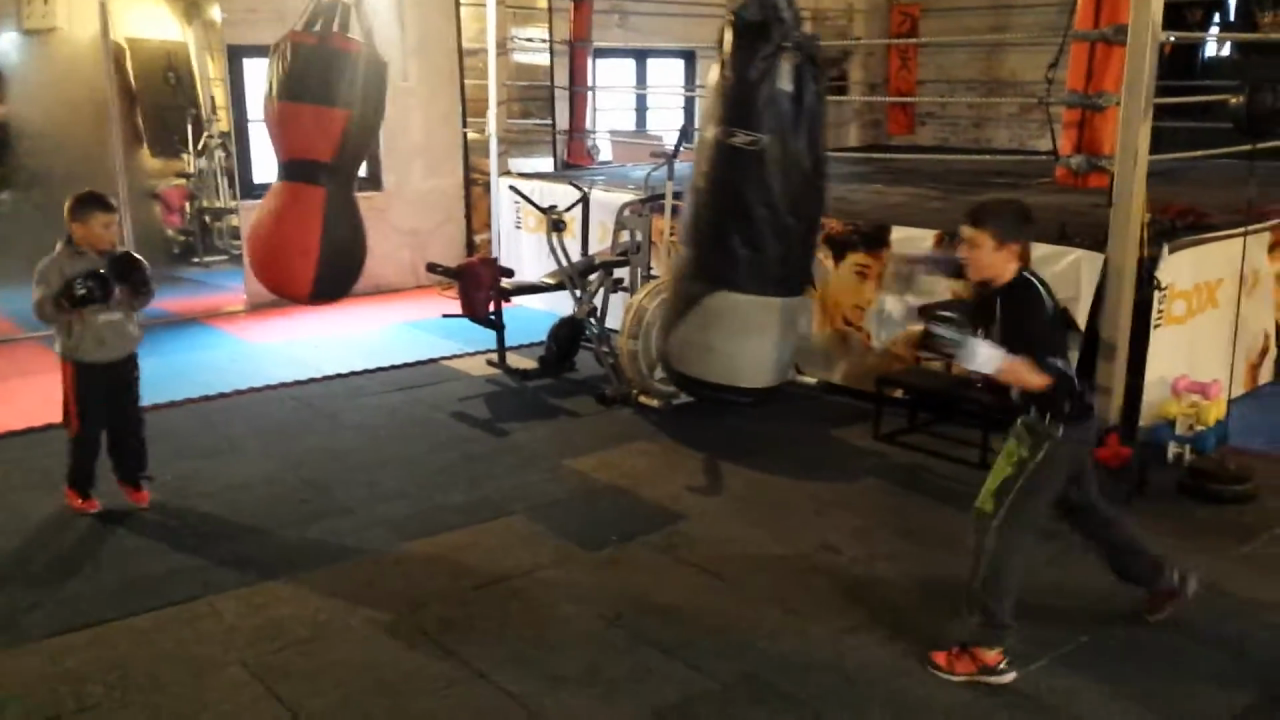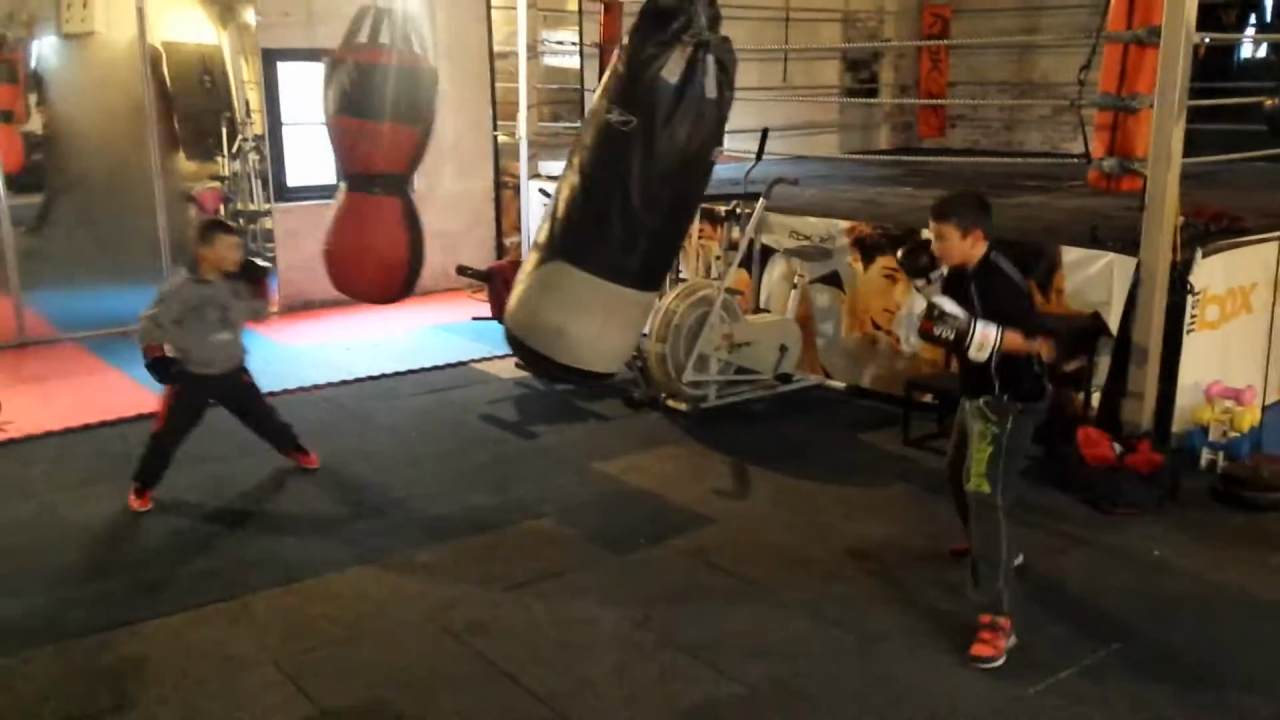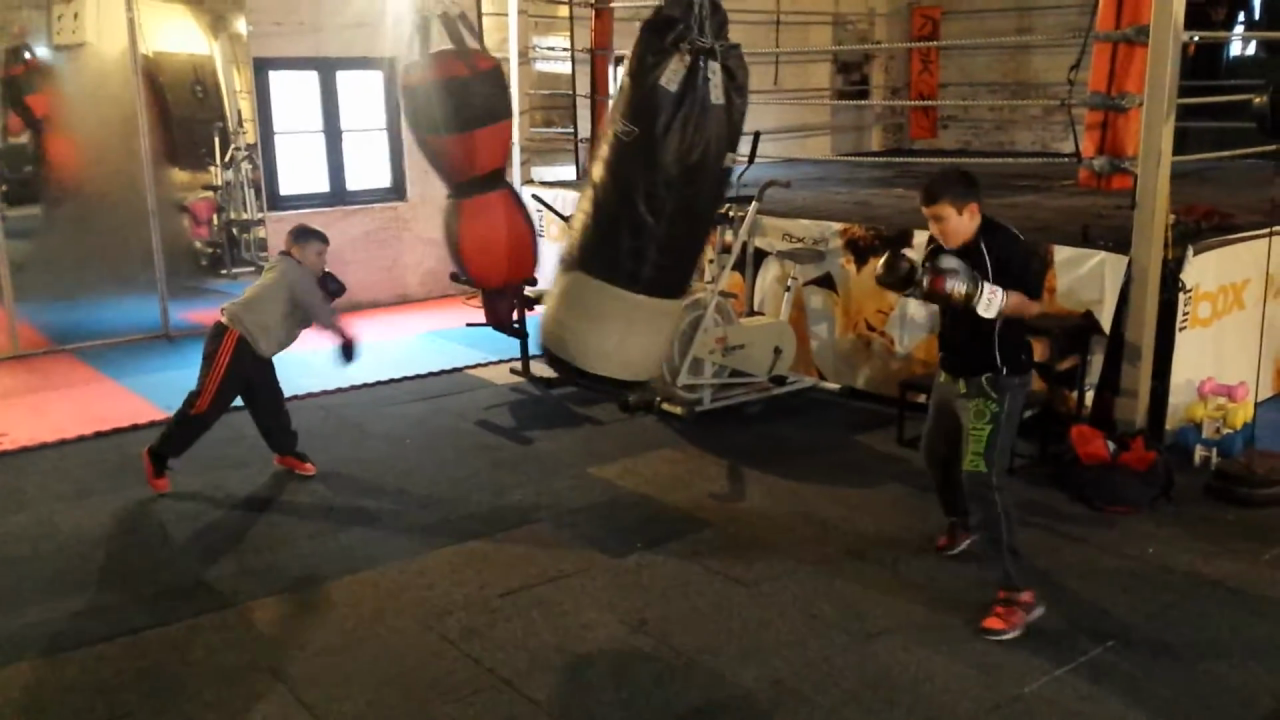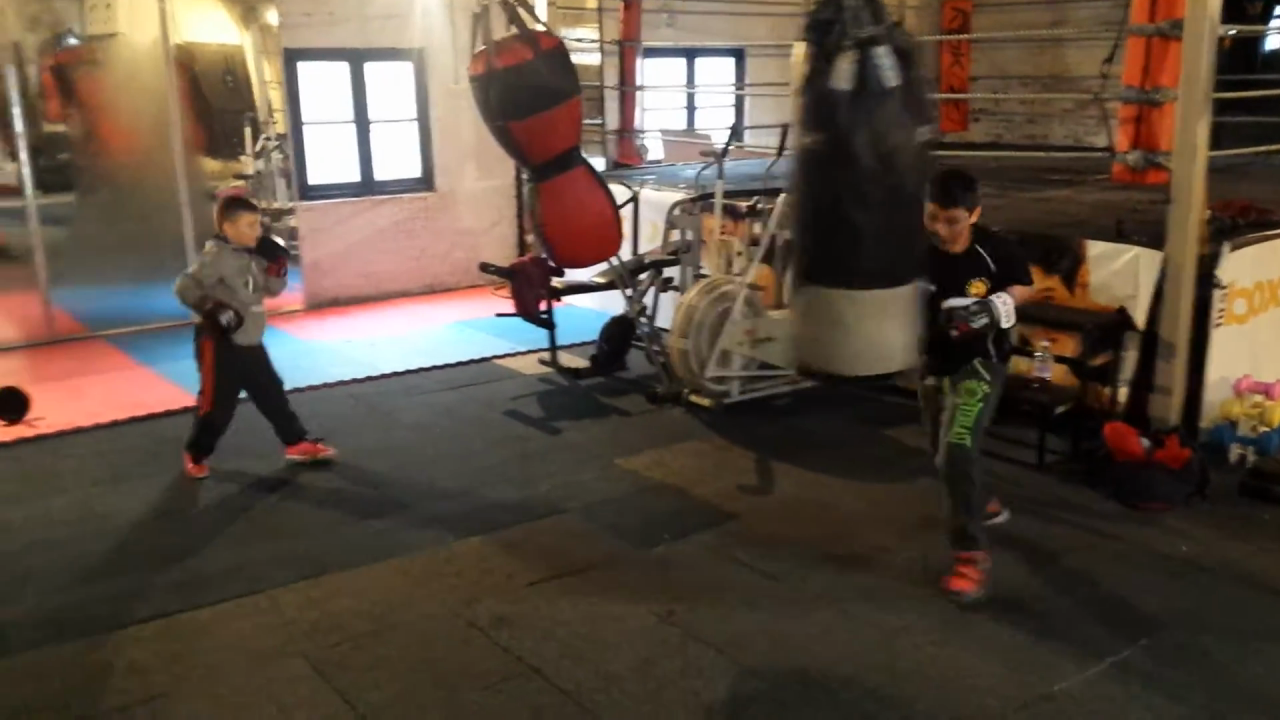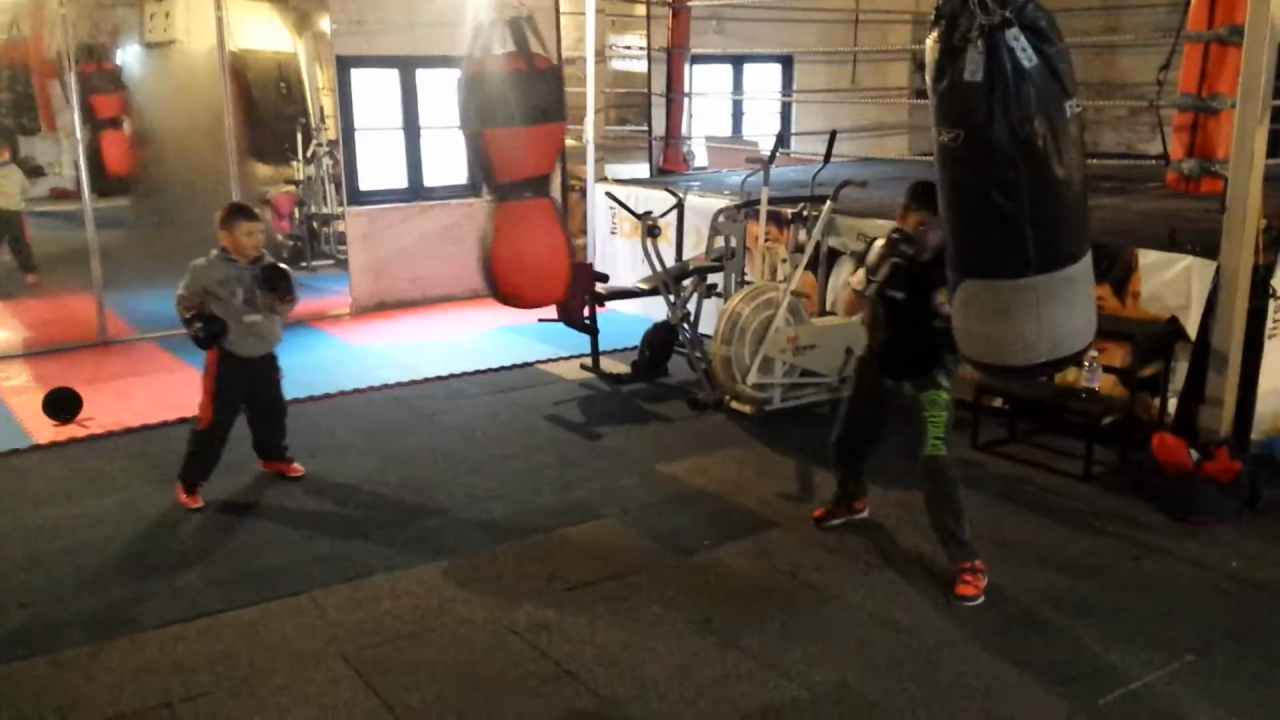
dt=0.5s
person 1, frame 1
left shoulder: (1026, 298)
right shoulder: (995, 286)
left elbow: (1037, 378)
left wrist: (967, 347)
left hip: (1055, 424)
right hip: (1053, 419)
left knee: (999, 521)
right knee: (1080, 505)
left ankle: (987, 650)
right ankle: (1164, 581)
person 1, frame 2
left shoulder: (1001, 280)
right shoulder: (963, 270)
left elbow: (1036, 344)
right elbow: (951, 313)
left wrist: (968, 332)
left hip: (1009, 403)
right hip: (978, 396)
left knee: (985, 497)
right knee: (960, 475)
left ankle: (997, 620)
right ankle: (995, 552)
person 1, frame 3
left shoulder: (1005, 244)
right shoulder: (942, 247)
left elbow: (1031, 304)
left wrist: (974, 291)
right wrist: (907, 277)
left hip: (995, 378)
right hip: (953, 372)
left knee: (980, 476)
right knee: (936, 453)
left ankle: (1017, 592)
right ankle: (962, 523)
person 1, frame 4
left shoulder: (995, 248)
left elbow: (1025, 288)
left wrist: (992, 309)
left hip: (977, 364)
right hip: (933, 363)
left knee: (956, 450)
right knee: (943, 448)
left ankle: (971, 551)
right ankle: (983, 506)
person 1, frame 5
right shoulder: (886, 251)
right elbow: (850, 308)
right wrist: (875, 268)
left hip: (929, 373)
right hip: (880, 364)
left knee: (935, 460)
right knee: (847, 439)
left ankle: (967, 561)
right ankle: (852, 500)
person 2, frame 1
left shoulder: (119, 259)
right shoulder: (58, 264)
left elbow: (140, 302)
right elbow: (42, 309)
left wrist: (139, 286)
right wrist: (67, 299)
left hip: (123, 358)
right hip: (84, 363)
left knee: (128, 423)
right knee: (85, 429)
left ankle: (131, 478)
right ankle: (79, 488)
person 2, frame 2
left shoulder: (235, 282)
right shoulder: (183, 287)
left elbow: (256, 313)
right elbow: (150, 324)
left wrist: (257, 288)
right wrist: (154, 353)
left hip: (230, 368)
right hip: (191, 373)
left knee: (259, 413)
right knee: (169, 430)
left ankle: (292, 448)
right ankle: (142, 485)
person 2, frame 3
left shoulder: (293, 278)
right shoulder: (293, 274)
left elbow: (300, 318)
right elbow: (316, 307)
left wrist: (326, 295)
right wrist: (342, 335)
left hip: (256, 350)
right hip: (235, 341)
left knee: (271, 403)
right knee: (206, 406)
left ankle: (287, 453)
right ankle: (157, 457)
person 2, frame 4
left shoulder: (253, 255)
right shoulder: (216, 257)
left elbow: (272, 289)
right elbow: (186, 287)
left wrist: (277, 265)
right wrist: (212, 310)
left hip: (249, 342)
right hip: (219, 341)
left knee: (272, 393)
right knee: (217, 404)
left ankle: (299, 442)
right ankle: (196, 453)
person 2, frame 5
left shoulder: (267, 266)
right shoulder: (206, 269)
left elbow: (283, 310)
right elbow: (185, 300)
left wrist: (285, 292)
right wrist: (194, 319)
left hip: (263, 355)
right hip: (226, 356)
left knee: (271, 411)
right knee: (214, 420)
left ankle: (274, 456)
right ankle: (189, 482)
